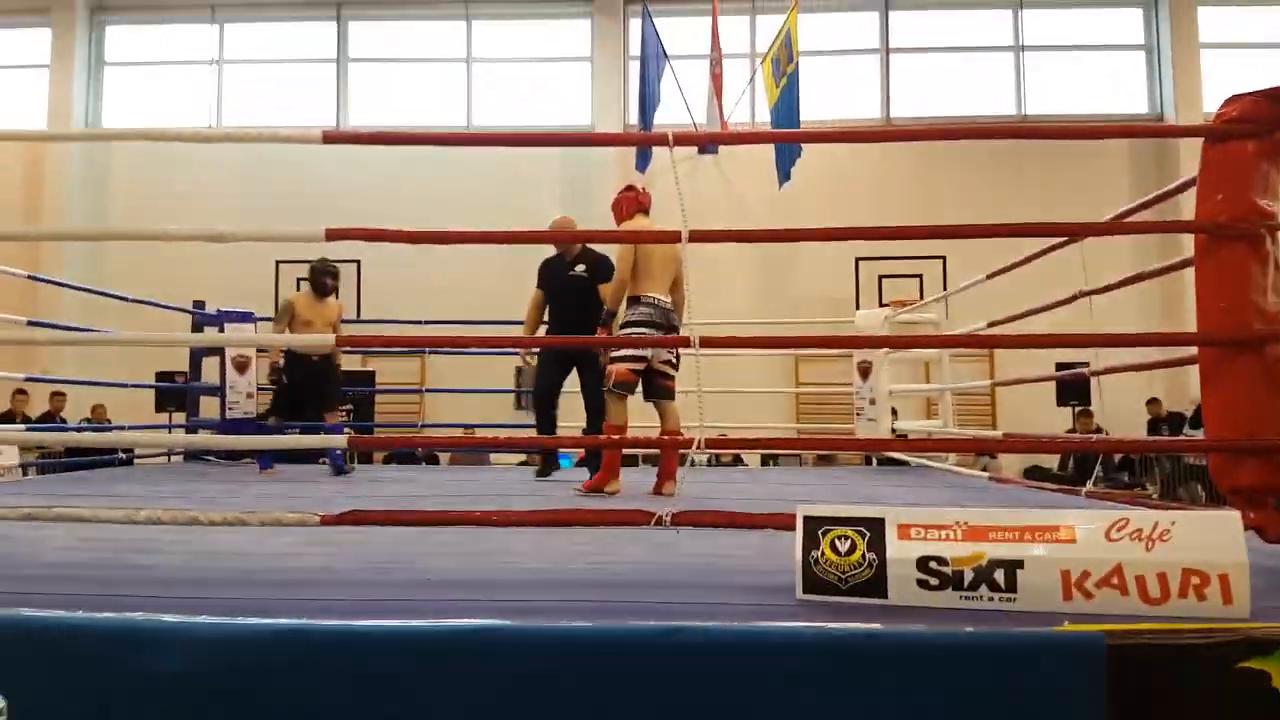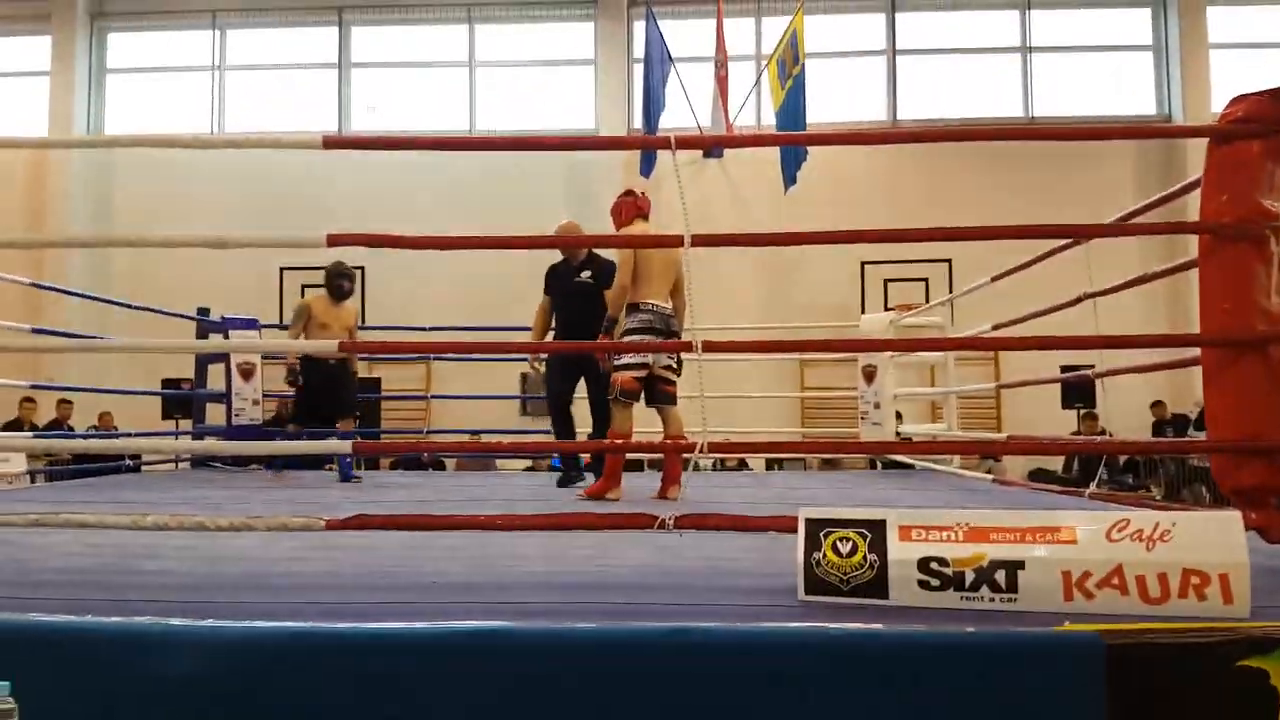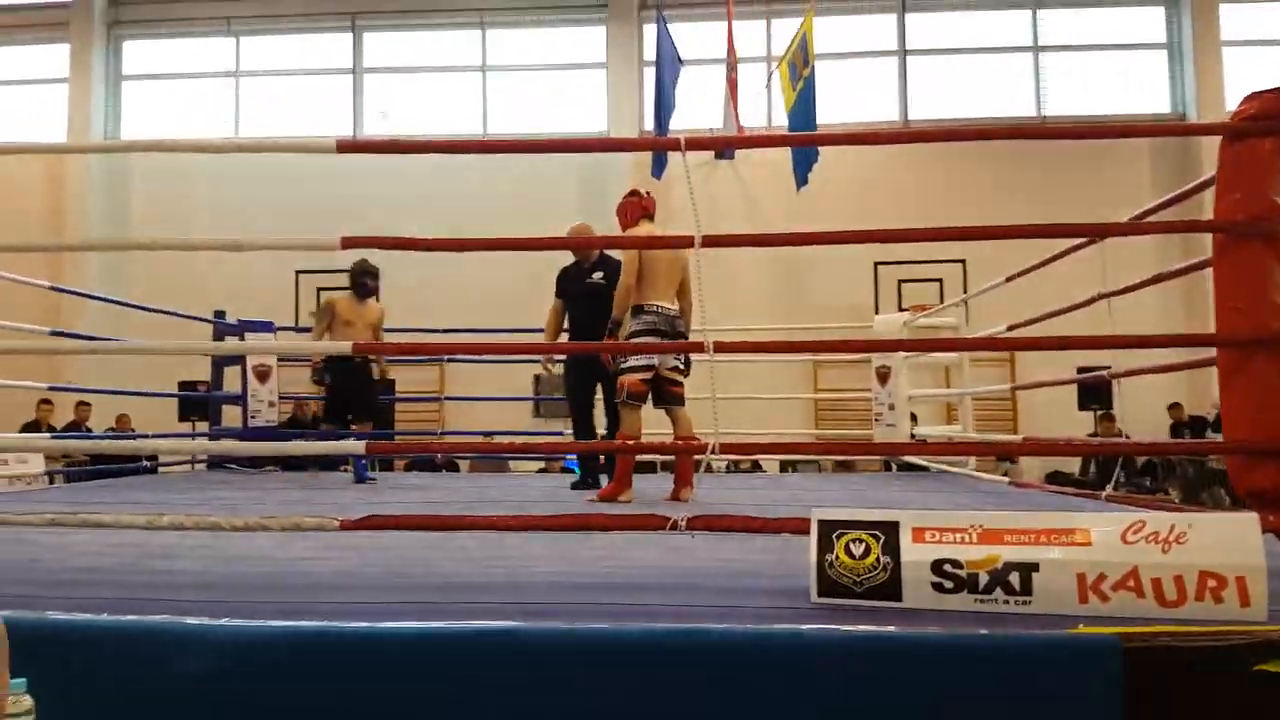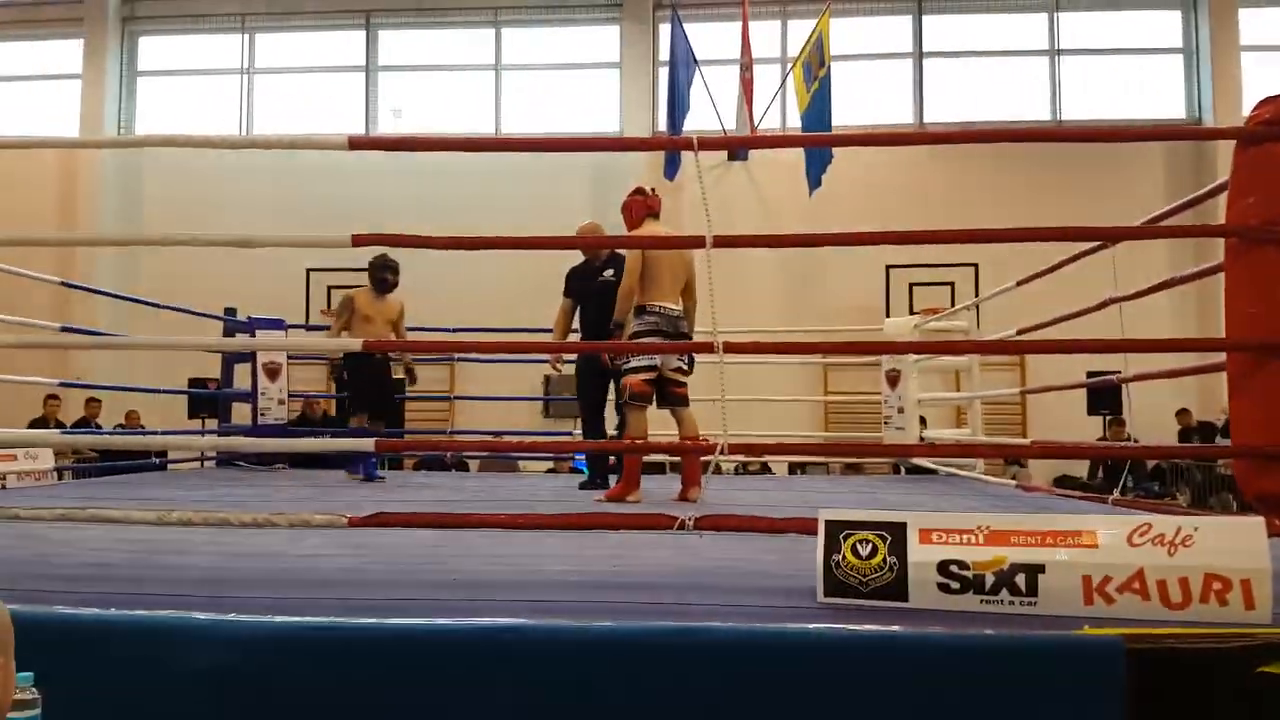
dt=0.1s
person 1, frame 1
left shoulder: (630, 229)
right shoulder: (671, 239)
left elbow: (622, 276)
left wrist: (605, 321)
right wrist: (674, 334)
left hip: (641, 313)
right hip: (667, 317)
left knee: (616, 393)
right knee: (665, 400)
left ankle: (608, 476)
right ankle: (667, 479)
person 1, frame 2
left shoulder: (629, 234)
right shoulder: (670, 244)
left elbow: (623, 283)
left wrist: (608, 327)
right wrist: (676, 339)
left hip: (641, 319)
right hip: (667, 322)
left knee: (621, 401)
right knee: (668, 405)
left ankle: (610, 483)
right ankle: (672, 483)
person 1, frame 3
left shoulder: (634, 236)
right shoulder: (676, 245)
left elbow: (627, 285)
left wrist: (613, 328)
right wrist: (683, 340)
left hip: (645, 321)
right hip: (673, 324)
left knee: (630, 404)
right knee: (676, 406)
left ankle: (622, 485)
right ankle: (684, 484)
person 1, frame 4
left shoulder: (639, 236)
right shoulder: (682, 244)
left elbow: (629, 286)
left wrist: (616, 329)
right wrist: (687, 339)
left hip: (648, 322)
right hip: (676, 324)
left knee: (635, 404)
right knee: (681, 406)
left ankle: (630, 486)
right ankle: (692, 484)
person 2, frame 1
left shoulder: (598, 263)
right shoulder: (547, 266)
right elbow: (537, 305)
right wrist: (526, 340)
left hip: (590, 344)
left knee: (595, 405)
right knee: (542, 395)
left ankle: (597, 466)
right ankle: (548, 458)
person 2, frame 2
left shoulder: (604, 268)
right shoulder: (554, 271)
right elbow: (545, 311)
left knee: (601, 411)
right knee: (557, 405)
left ankle: (602, 471)
right ankle: (571, 468)
person 2, frame 3
left shoulder: (615, 269)
right shoulder: (566, 274)
right elbow: (557, 313)
right hip: (578, 352)
left knee: (614, 413)
right knee: (579, 413)
left ankle: (615, 472)
right ankle: (589, 474)
person 2, frame 4
left shoulder: (625, 266)
right shoulder: (575, 274)
right elbow: (565, 313)
right hip: (590, 351)
left knee: (627, 411)
right knee: (590, 414)
right ankle: (598, 474)
person 3, frame 1
left shoulder: (336, 306)
right shoulder: (293, 303)
right elbow: (277, 334)
left wrist: (337, 365)
right wrist: (274, 365)
left hip: (324, 363)
right hip: (297, 362)
left knee: (333, 411)
right knee: (279, 415)
left ankle: (337, 462)
right ankle: (265, 460)
person 3, frame 2
left shoulder: (352, 310)
right shoulder: (309, 305)
right elbow: (292, 337)
left wrist: (353, 372)
right wrist: (292, 367)
left hip: (340, 368)
right hip: (313, 366)
left knee: (347, 418)
right knee: (299, 421)
left ankle: (346, 470)
person 3, frame 3
left shoulder: (377, 309)
right shoulder: (333, 303)
left elbow: (378, 341)
right elbow: (317, 334)
left wrist: (382, 369)
right wrist: (318, 365)
left hip: (363, 365)
right hip: (338, 363)
left knee: (365, 420)
right knee: (334, 419)
left ankle: (361, 470)
person 3, frame 4
left shoulder: (397, 304)
right shoulder: (353, 298)
left elbow: (401, 336)
right elbow: (335, 330)
left wrist: (408, 364)
right wrist: (336, 362)
left hip: (382, 361)
right hip: (357, 360)
left knee: (378, 419)
right knee: (360, 413)
left ankle: (370, 468)
right ankle: (354, 463)
